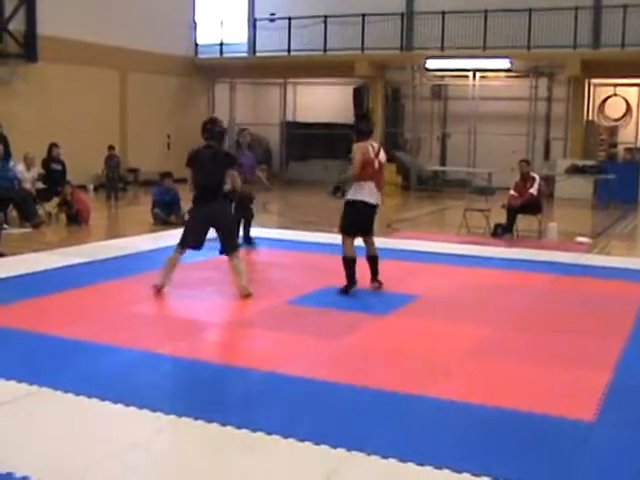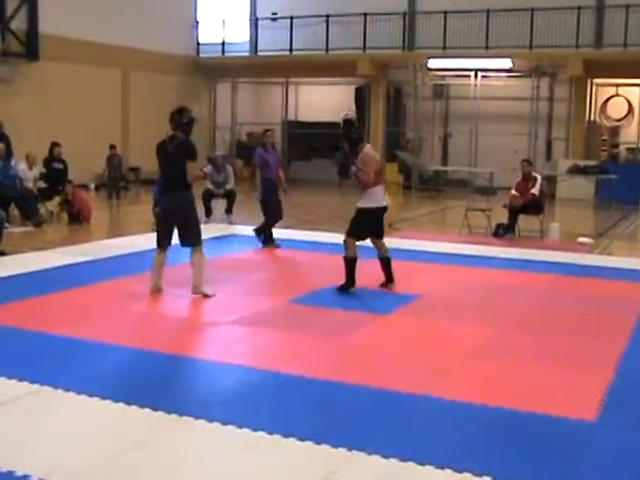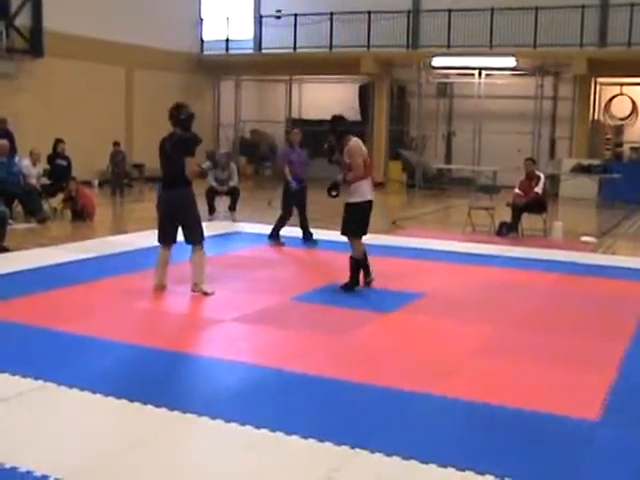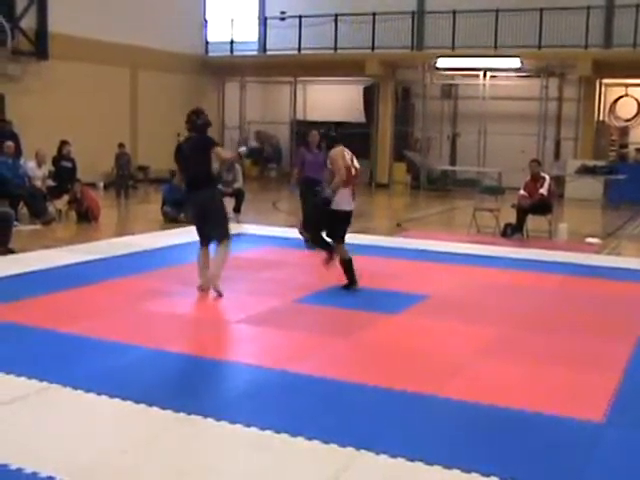
dt=0.4s
person 1, frame 1
left shoulder: (194, 156)
right shoulder: (226, 156)
left elbow: (193, 184)
right elbow: (237, 185)
left hip: (201, 207)
right hip: (221, 207)
left knee: (181, 247)
right knee: (232, 251)
left ankle: (161, 283)
right ankle: (243, 287)
person 1, frame 2
left shoulder: (161, 146)
right shoulder: (188, 146)
left elbow: (165, 171)
right elbow: (191, 177)
right wrist: (206, 172)
left hip: (165, 198)
right hip: (183, 198)
left knee: (162, 245)
right knee: (196, 245)
left ankle: (155, 284)
right ankle: (198, 286)
person 1, frame 3
left shoulder: (164, 142)
right shoulder: (186, 141)
right elbow: (190, 173)
left hip: (166, 194)
right hip: (183, 194)
left knee: (166, 242)
right knee: (197, 242)
left ankle: (159, 282)
right ankle: (197, 284)
person 1, frame 4
left shoulder: (179, 148)
right shoulder: (205, 141)
right elbow: (225, 157)
left hip: (193, 197)
right hip: (210, 194)
left knee: (204, 243)
right knee: (223, 239)
left ankle: (204, 282)
right ankle: (213, 280)
person 2, frame 1
left shoulder: (360, 146)
right shoulder: (379, 149)
left elbow: (355, 172)
left hip: (357, 198)
right hip: (373, 199)
left knee: (347, 239)
right knee: (368, 239)
left ankle: (351, 281)
right ankle: (375, 279)
person 2, frame 2
left shoulder: (365, 154)
right shoulder: (367, 151)
left elbow: (368, 179)
left wrist: (353, 171)
left hip: (370, 203)
right hip: (379, 202)
left knee: (350, 240)
right knee: (377, 241)
left ankle: (350, 281)
right ankle: (389, 279)
person 2, frame 3
left shoulder: (352, 146)
right shoulder: (353, 143)
left elbow: (358, 173)
left wrist: (341, 180)
right wrist: (337, 157)
left hip: (359, 198)
right hip: (359, 197)
left knee: (354, 238)
right knee: (354, 237)
left ankle: (354, 281)
right ankle: (366, 274)
person 2, frame 4
left shoulder: (335, 153)
right shoulder: (349, 155)
left elbow: (340, 177)
left wrist: (328, 192)
left hip: (335, 203)
right hip: (346, 205)
left knee: (311, 231)
right knee: (338, 243)
left ankle: (330, 250)
right ankle: (351, 280)
